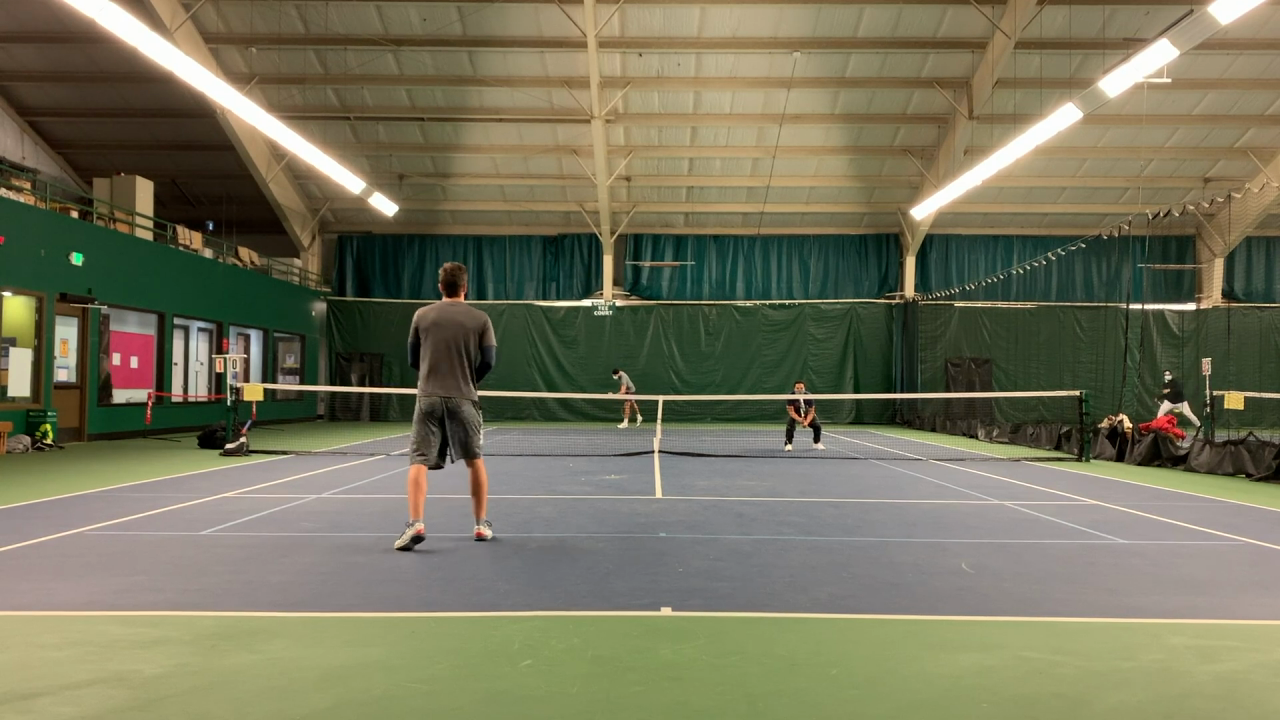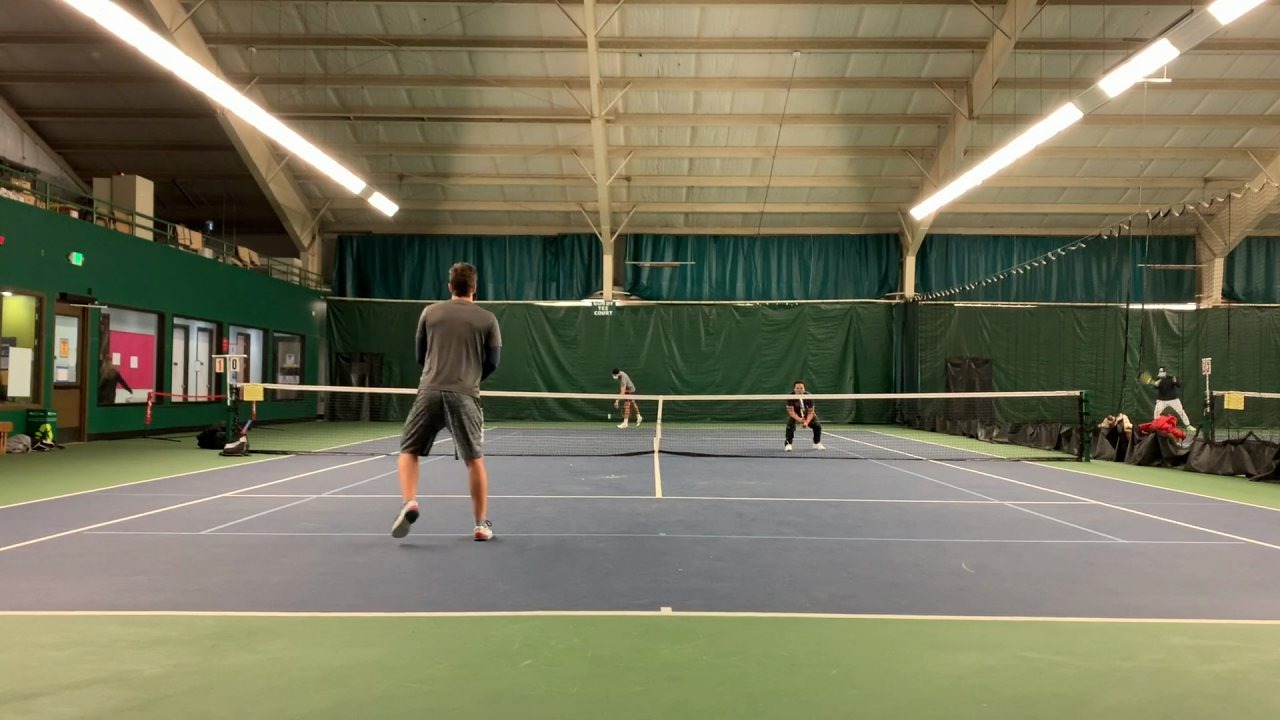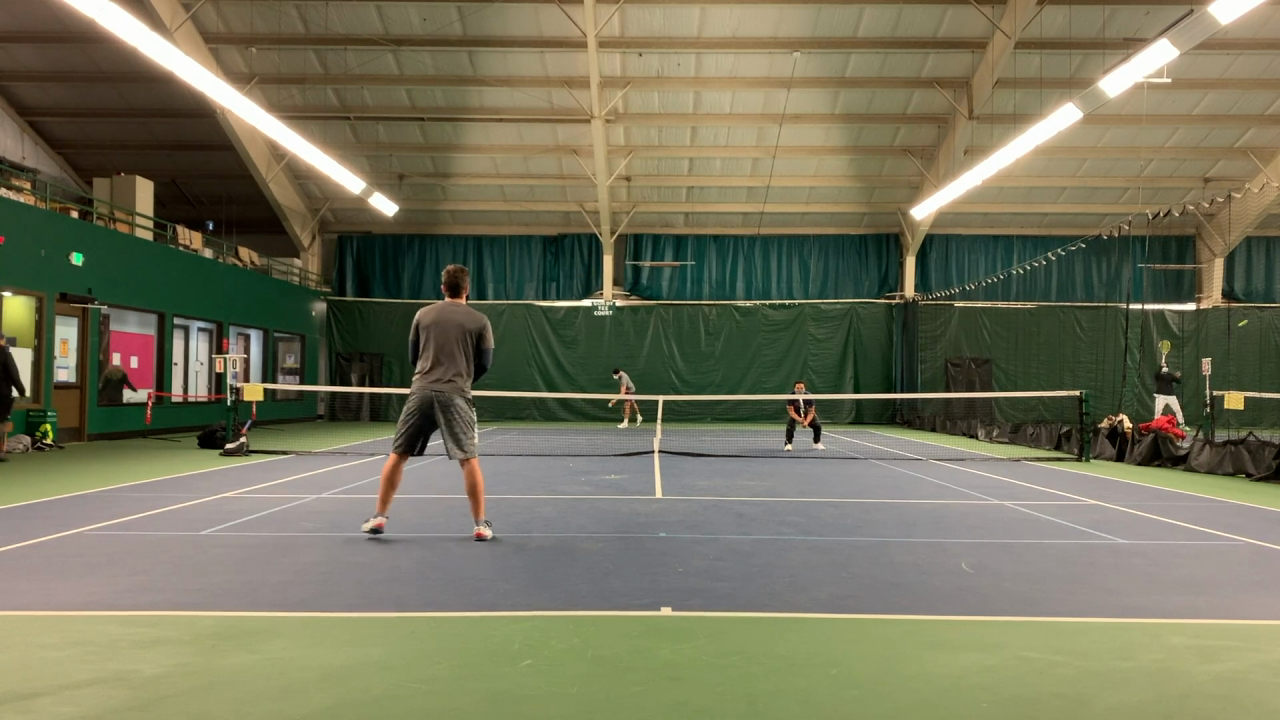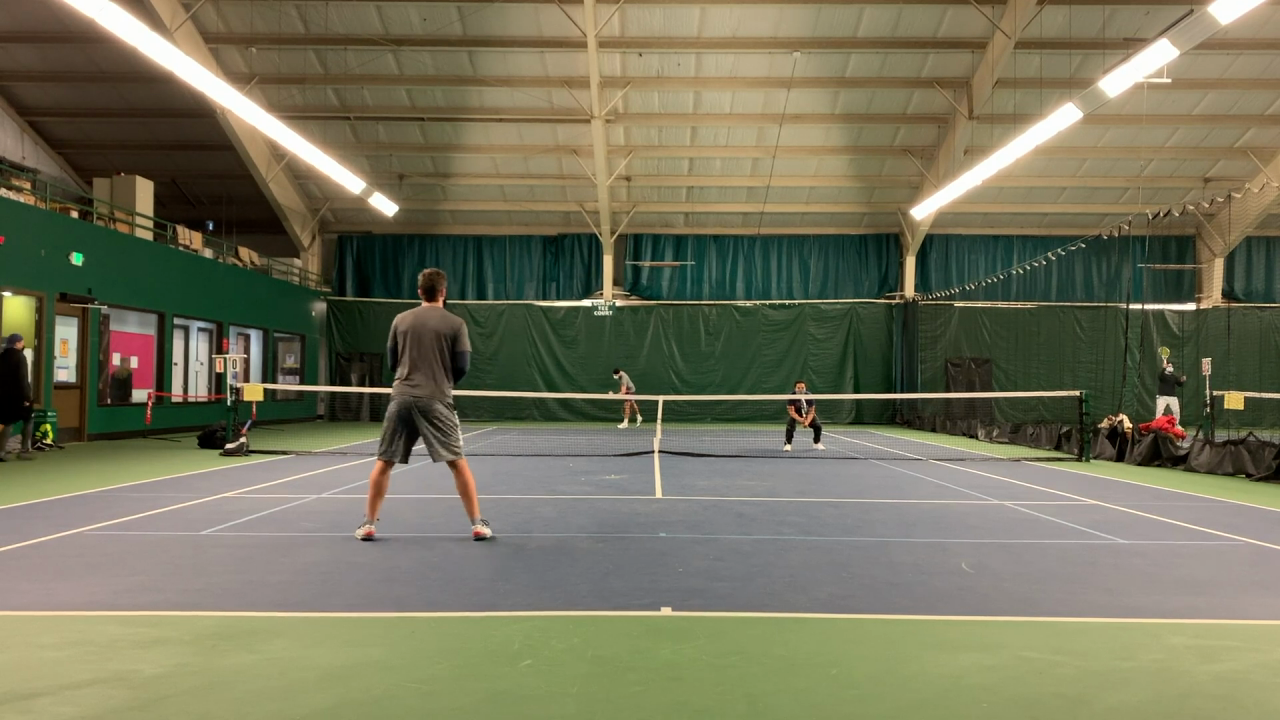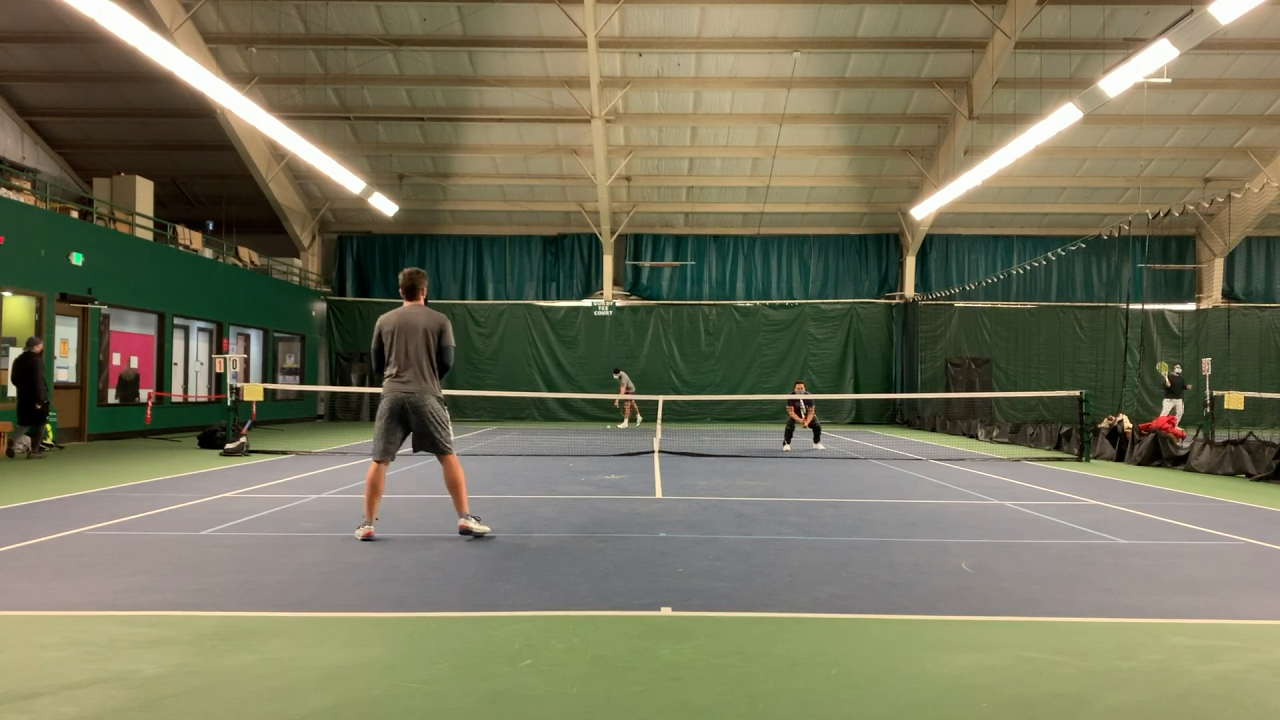
dt=0.2s
person 1, frame 1
left shoulder: (421, 316)
right shoulder: (480, 319)
left elbow: (413, 359)
right elbow: (488, 361)
left hip: (428, 399)
right hip: (463, 399)
left knee: (419, 463)
right knee: (475, 461)
left ankle: (415, 523)
right ankle: (481, 524)
person 1, frame 2
left shoulder: (429, 313)
right shoulder: (487, 319)
left elbow: (420, 355)
right elbow: (492, 362)
left hip: (430, 392)
right hip: (465, 395)
left knee: (408, 451)
right knee: (474, 460)
left ankle: (409, 503)
right ankle: (481, 524)
person 1, frame 3
left shoulder: (423, 315)
right shoulder: (479, 321)
left elbow: (413, 356)
right elbow: (484, 364)
left hip: (421, 392)
right hip: (456, 396)
left knee: (398, 454)
right knee: (469, 459)
left ankle: (379, 516)
right ankle: (481, 525)
person 1, frame 4
left shoulder: (400, 320)
right shoulder: (456, 324)
left elbow: (392, 362)
right elbow: (462, 366)
left hip: (402, 398)
right hip: (436, 400)
left knee: (384, 462)
right knee: (457, 462)
left ankle: (368, 524)
right ankle: (478, 523)
person 1, frame 5
left shoulder: (384, 320)
right shoulder: (439, 320)
left elbow: (376, 364)
right elbow: (446, 362)
left hip: (392, 396)
right hip: (426, 396)
left knee: (379, 461)
right knee: (447, 456)
left ankle: (368, 525)
right ankle: (465, 518)
